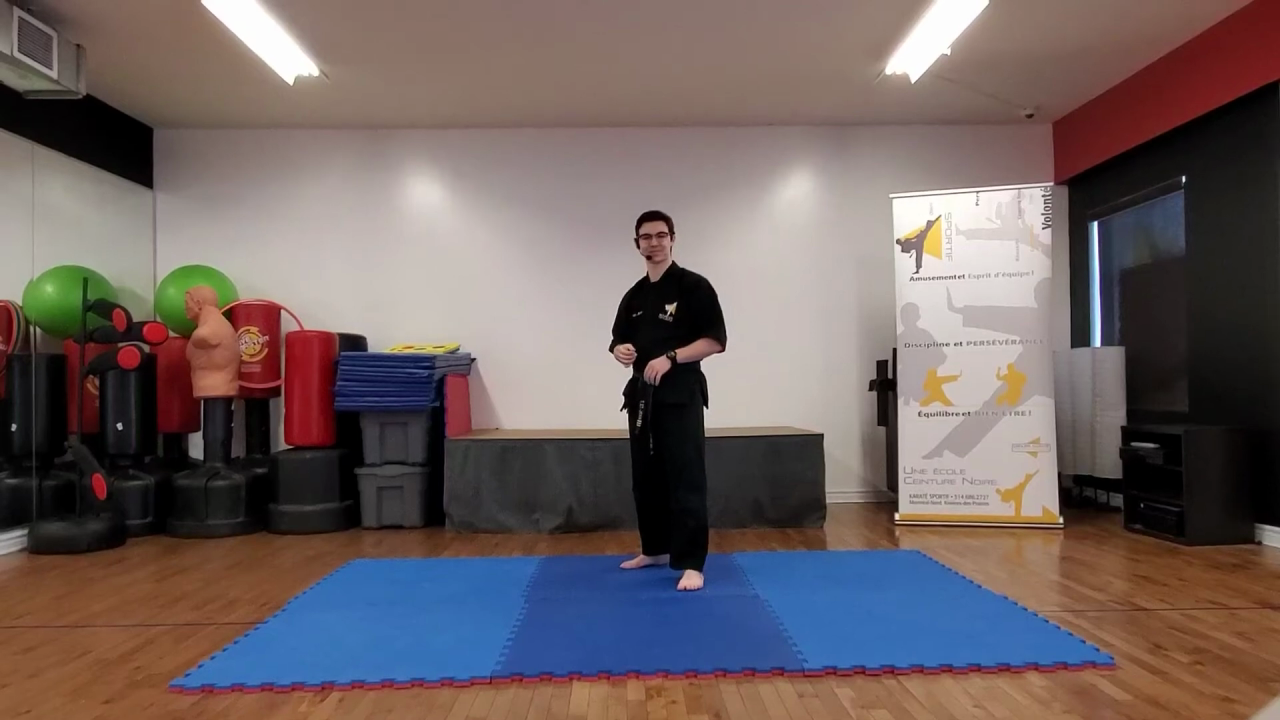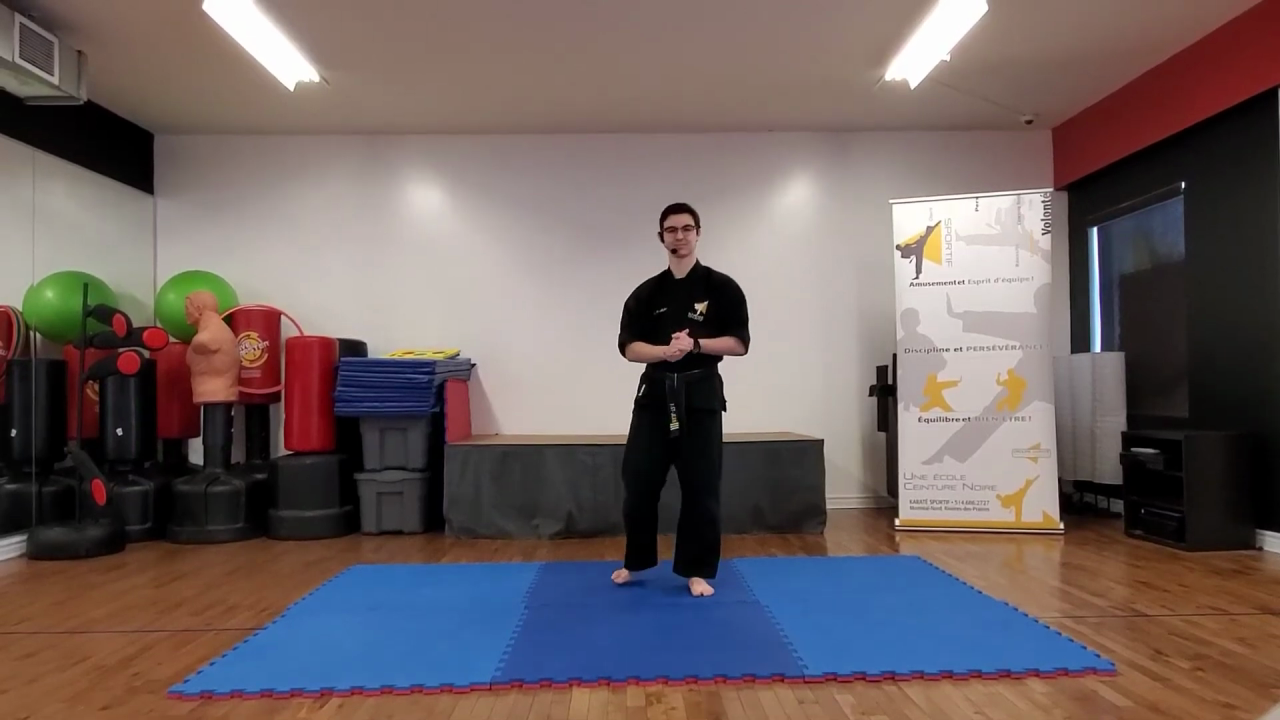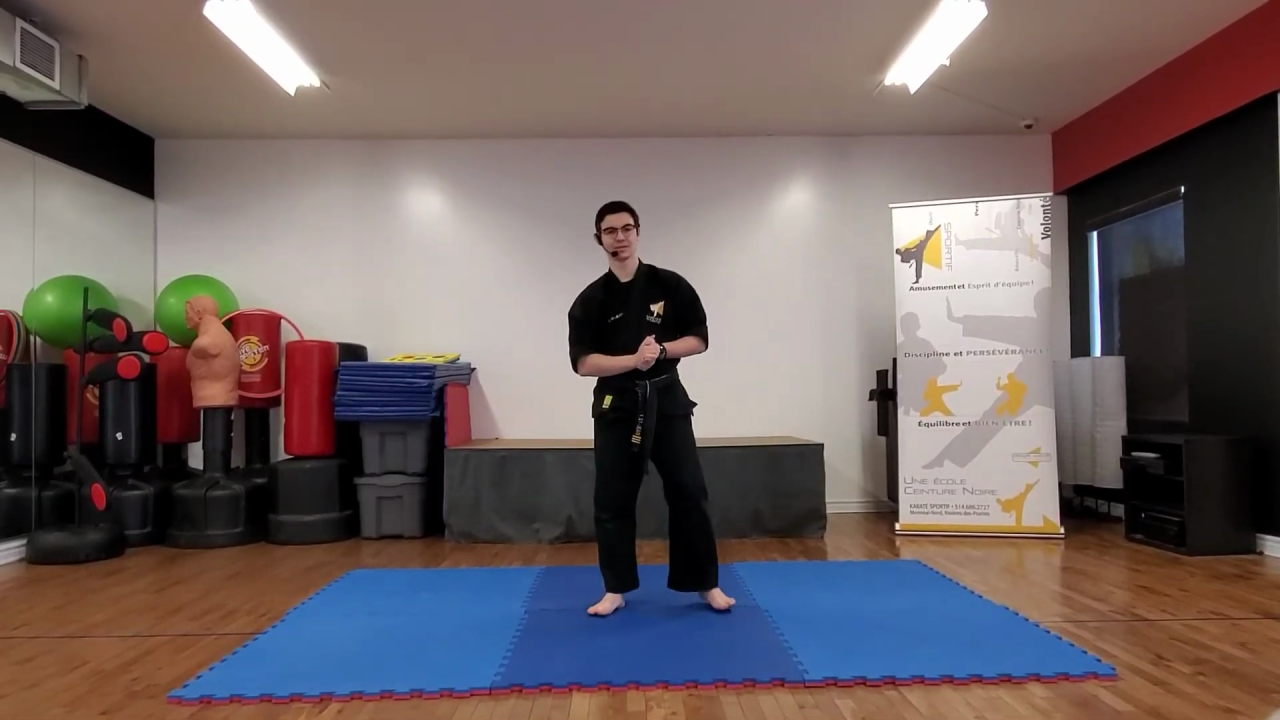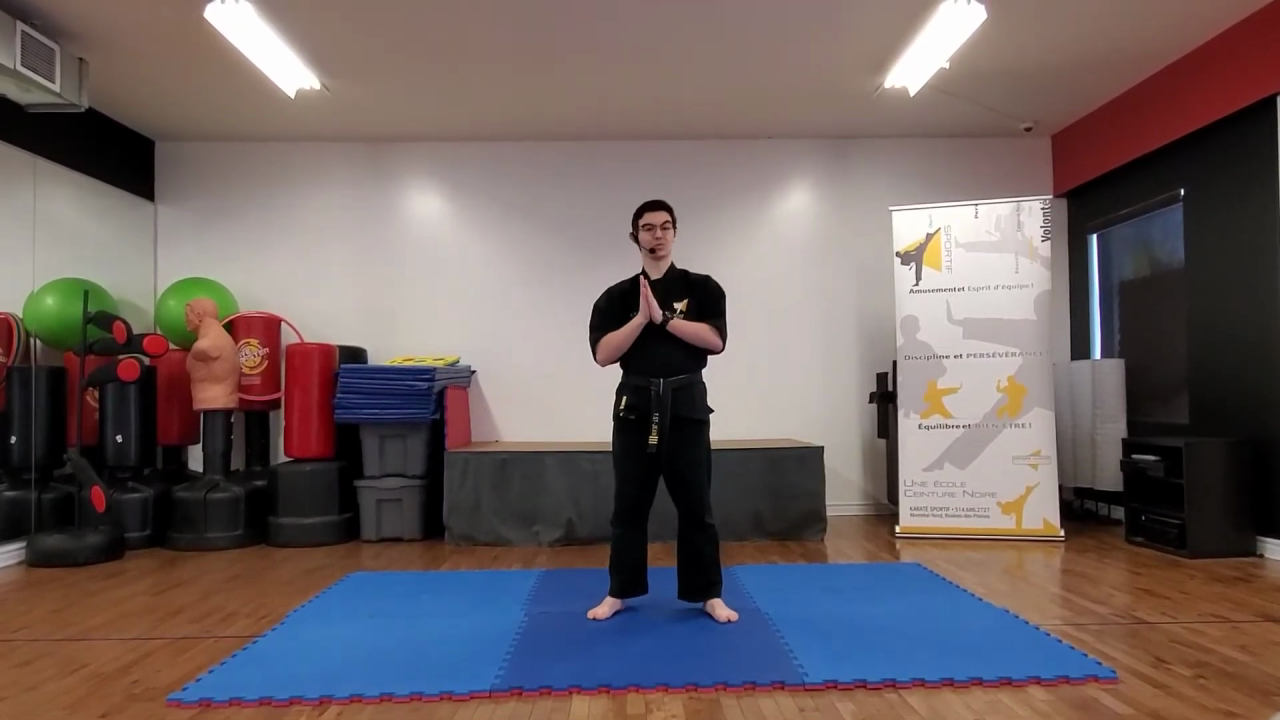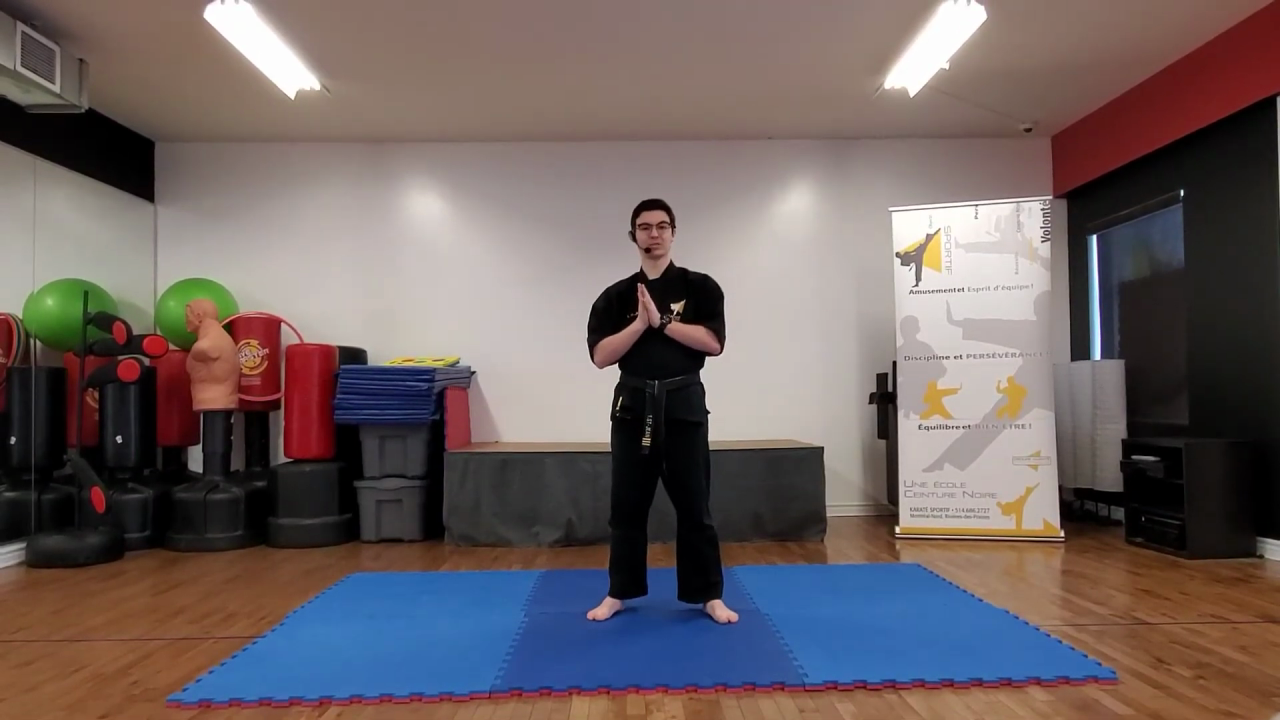
dt=1s
person 1, frame 1
left shoulder: (693, 286)
right shoulder: (634, 296)
left elbow: (715, 340)
right elbow: (621, 339)
left wrist: (670, 358)
right wrist: (621, 350)
left hip: (680, 392)
right hip: (642, 393)
left knee: (685, 477)
right knee: (646, 477)
left ankle: (691, 563)
right ankle: (655, 548)
person 1, frame 2
left shoulder: (721, 287)
right shoulder: (647, 293)
left elbow: (739, 344)
right elbow: (630, 347)
left wrist: (694, 345)
right wrist: (666, 350)
left hip: (701, 393)
right hip: (655, 392)
left knee: (701, 487)
right knee: (639, 479)
left ankle: (697, 570)
right ankle: (635, 560)
person 1, frame 3
left shoulder: (670, 285)
right shoulder: (590, 301)
left elbow: (699, 339)
right elbow: (583, 363)
left wrist: (662, 350)
right wrist: (634, 359)
left hip: (666, 401)
right hip: (616, 406)
left knee: (689, 493)
right knee: (613, 502)
left ankle: (706, 583)
right ankle: (616, 588)
person 1, frame 4
left shoulder: (701, 287)
right shoulder: (618, 296)
left elbow: (715, 340)
right elbow: (603, 354)
left wrist: (663, 317)
right wrist: (641, 317)
left hip: (686, 402)
right hip: (636, 403)
left knee: (695, 504)
right knee: (629, 504)
left ankle: (708, 593)
right ankle: (620, 592)
person 1, frame 5
left shoulder: (699, 287)
right shoulder: (615, 296)
left elbow: (713, 343)
right elbow: (601, 356)
left wrist: (661, 320)
right wrist: (640, 323)
left hip: (683, 403)
right hip: (633, 405)
left knee: (693, 505)
right knee: (627, 505)
left ankle: (709, 594)
right ankle: (620, 592)
